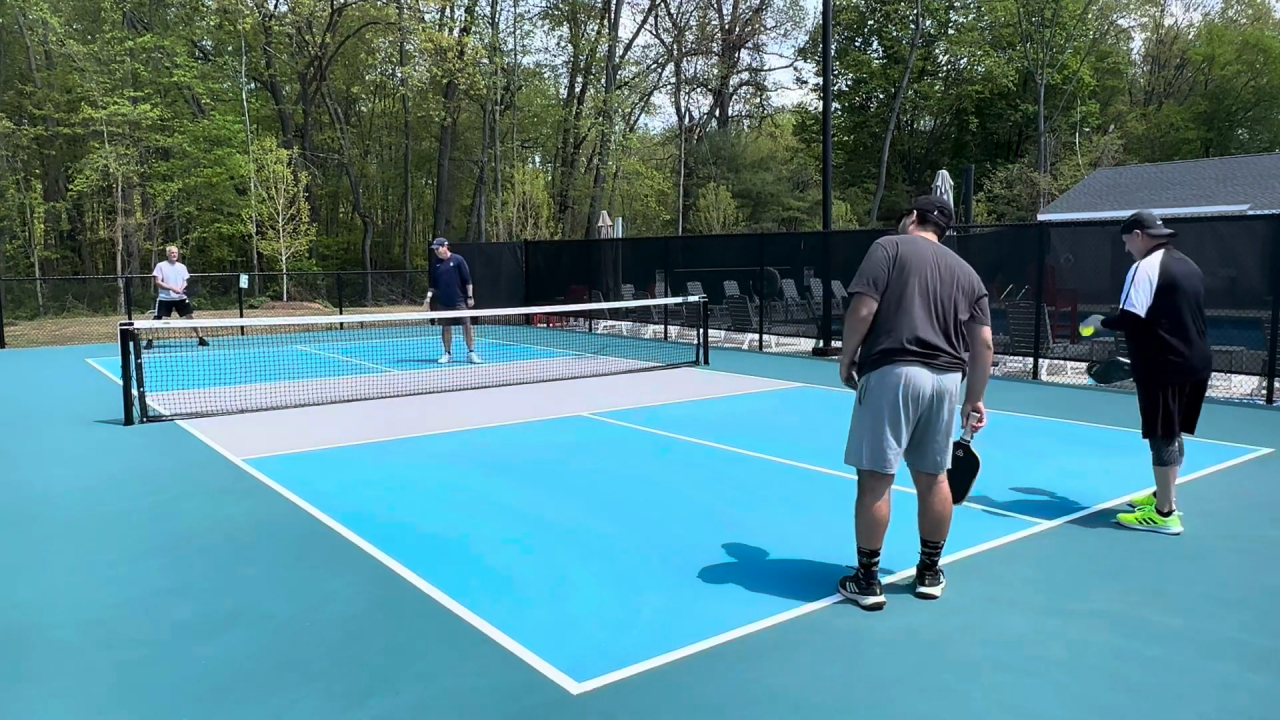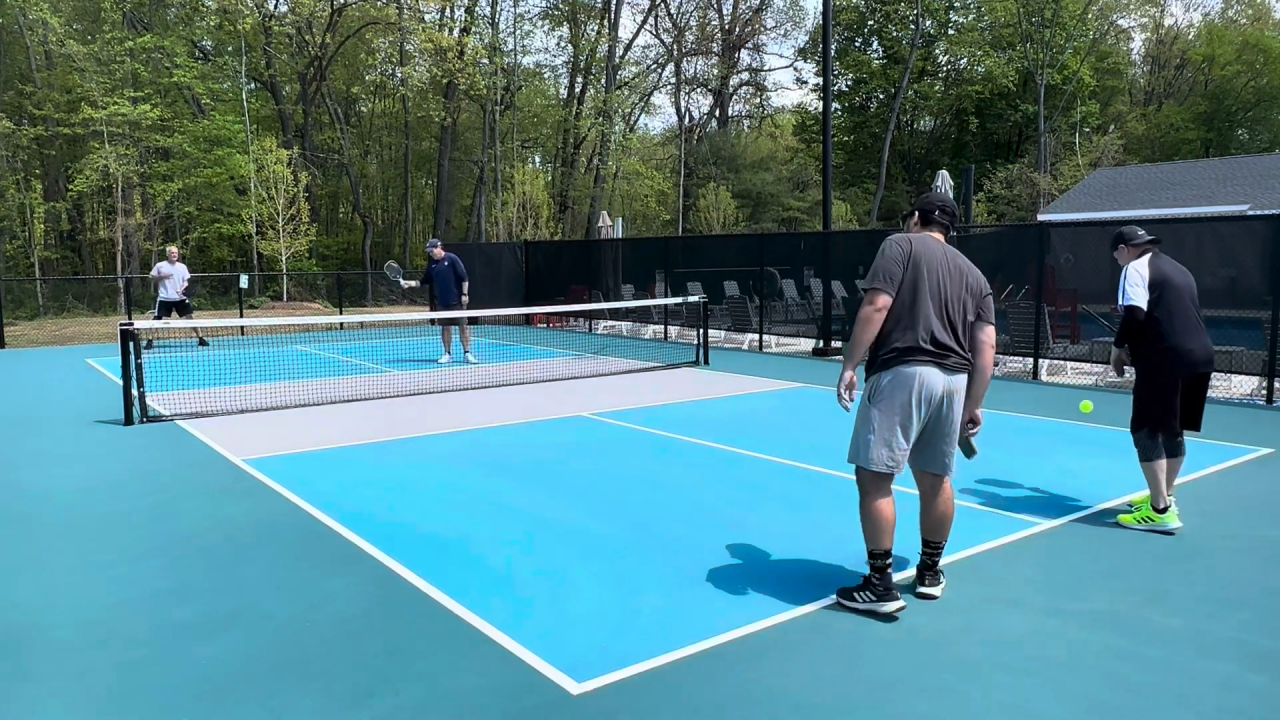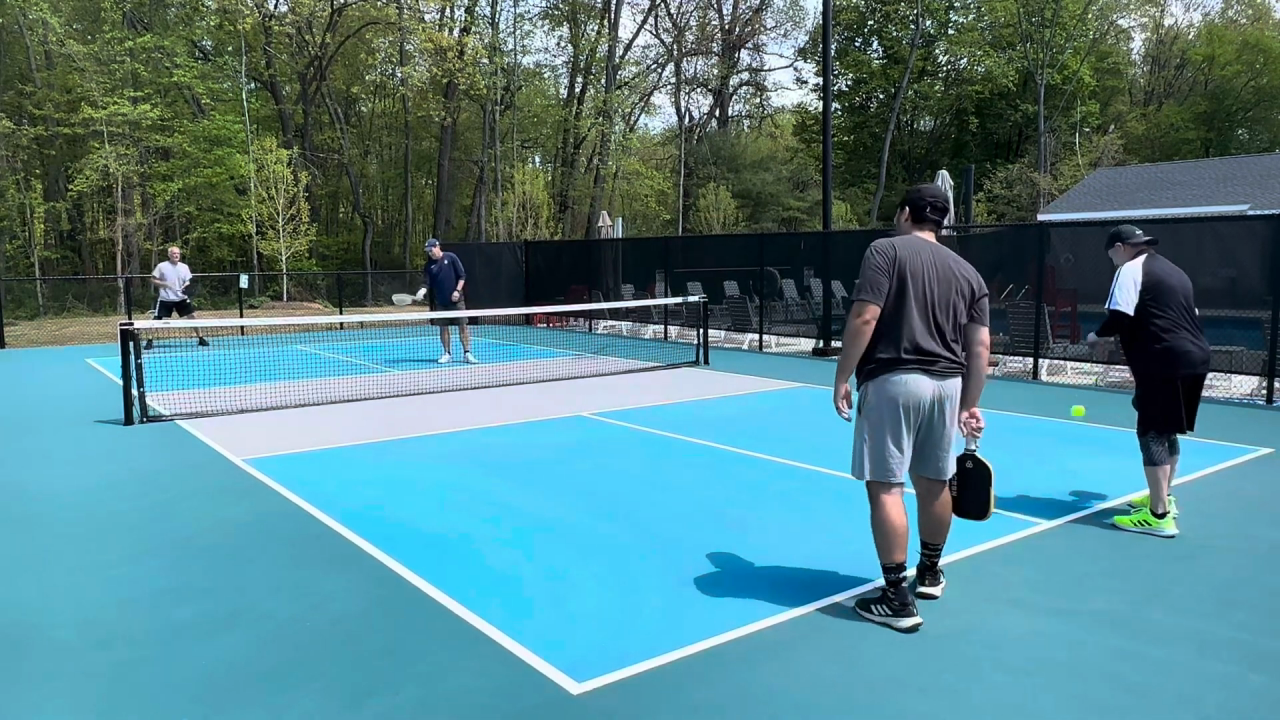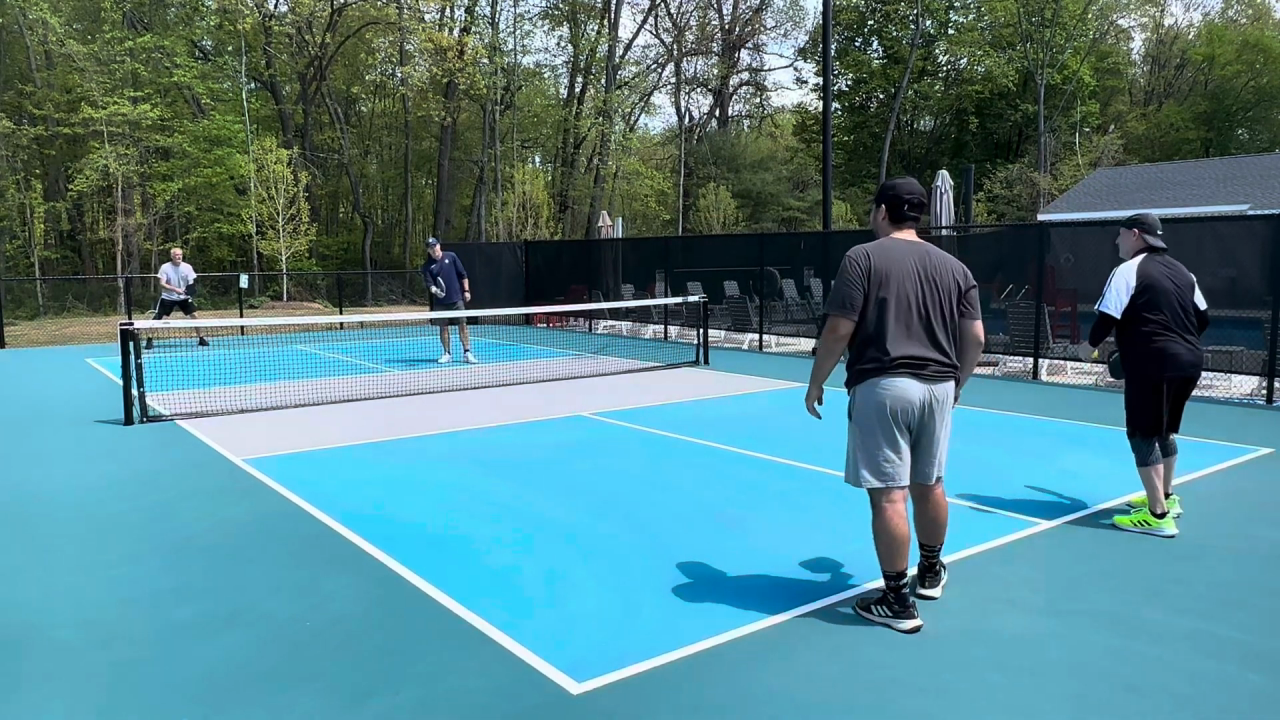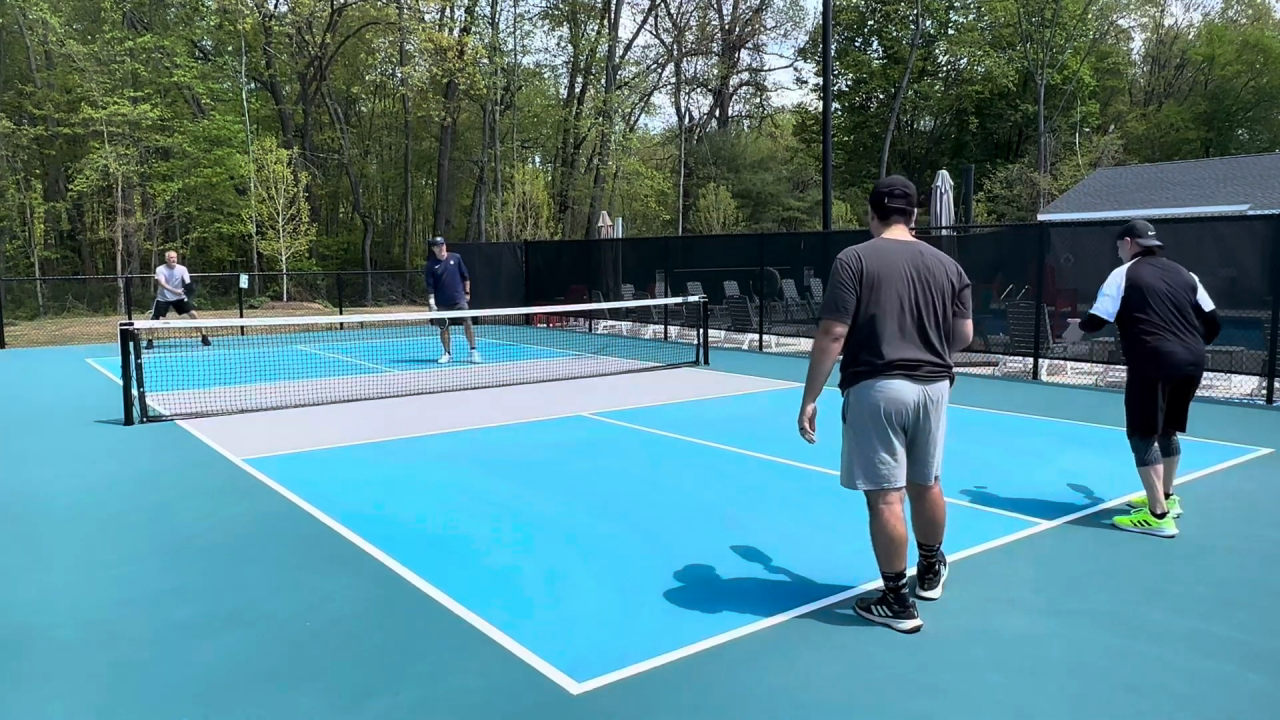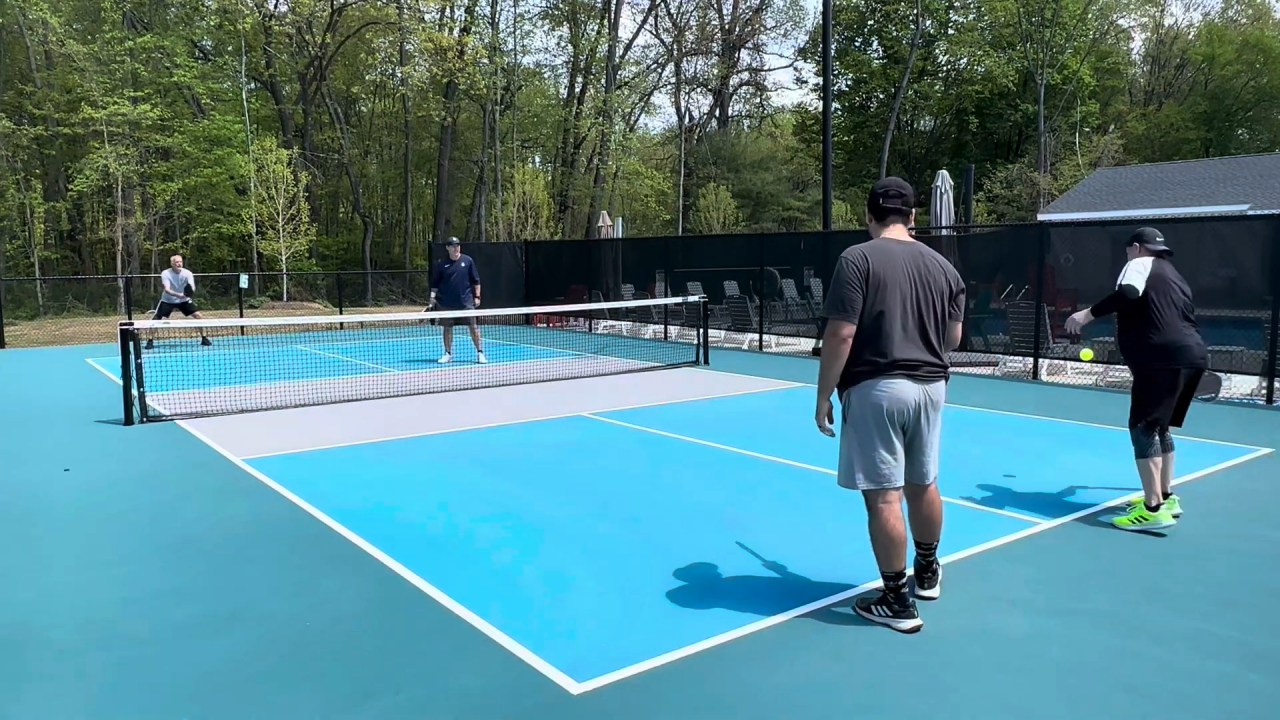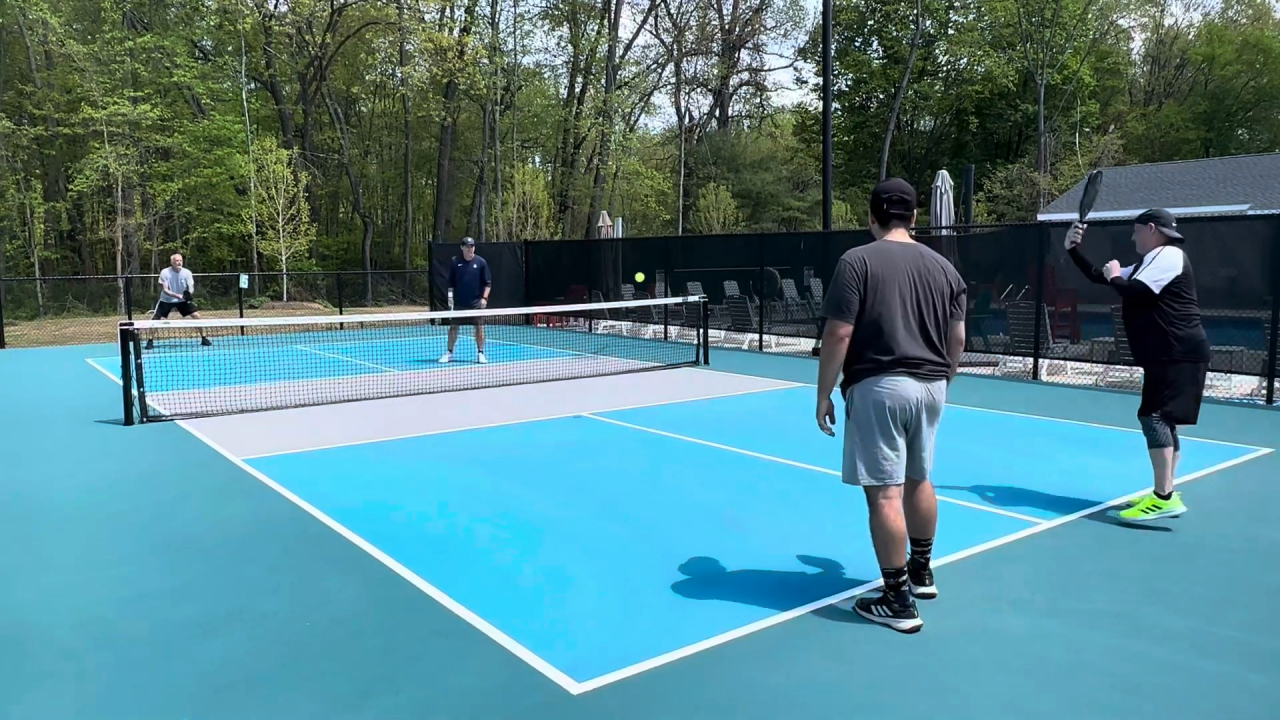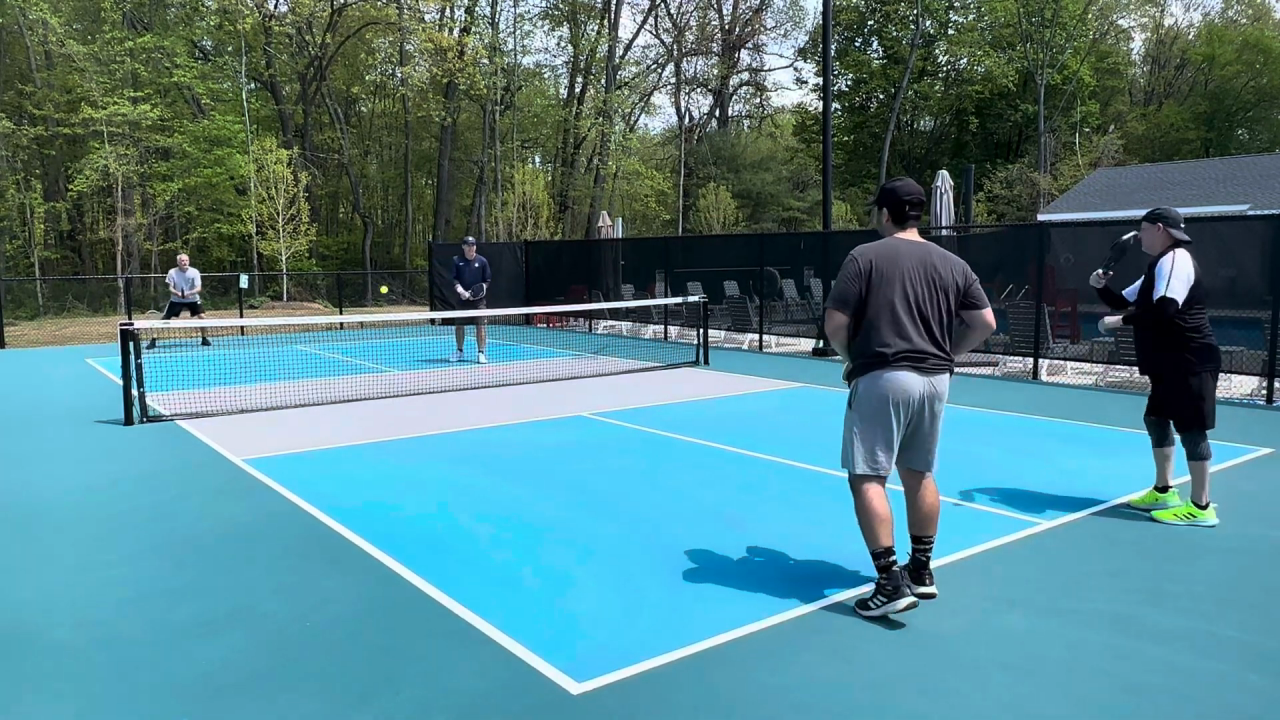
dt=0.3s
person 1, frame 1
left shoulder: (889, 247)
right shoulder: (966, 272)
left elbow: (862, 310)
right elbow: (982, 344)
left wrist: (846, 359)
right wrist: (974, 399)
left hip: (892, 374)
right hip: (944, 379)
left knee: (875, 478)
right knee: (933, 478)
left ankle: (867, 580)
right ankle: (929, 572)
person 1, frame 2
left shoulder: (900, 245)
right shoulder: (973, 273)
left elbow: (876, 306)
right elbow: (986, 346)
left wrist: (848, 366)
right wrist: (973, 404)
left hip: (902, 375)
right hip: (952, 380)
left knee: (874, 478)
right knee: (936, 479)
left ankle: (881, 584)
right ankle: (929, 572)
person 1, frame 3
left shoulder: (886, 251)
right shoulder: (967, 271)
left elbow: (864, 319)
right elbow: (980, 346)
left wrist: (842, 378)
right wrist: (969, 404)
left hip: (892, 382)
right hip: (945, 384)
left knee: (885, 488)
right knee: (935, 483)
left ankle: (897, 598)
right ankle: (930, 573)
person 1, frame 4
left shoulder: (862, 258)
right shoulder: (953, 267)
left elbow: (838, 331)
right elbow: (975, 337)
left wrist: (815, 384)
right wrist: (955, 379)
left hip: (882, 388)
right hip: (937, 387)
left knee: (889, 495)
right knee: (929, 485)
left ankle: (898, 602)
right ankle: (931, 573)
person 1, frame 5
left shoulder: (854, 260)
right shoulder: (947, 265)
left elbow: (832, 335)
right elbow: (964, 335)
left wrist: (809, 399)
left hip: (876, 390)
right hip: (932, 387)
left knee: (885, 496)
right knee: (926, 485)
left ankle: (898, 602)
right ankle: (929, 572)
person 1, frame 6
left shoulder: (857, 259)
right shoulder: (942, 266)
left elbow: (840, 335)
right elbow: (952, 338)
left wrist: (823, 396)
left hip: (876, 389)
right hip: (930, 388)
left knee: (883, 496)
right knee: (922, 484)
left ankle: (898, 601)
right ankle: (927, 573)
person 1, frame 7
left shoulder: (857, 261)
right shoulder: (943, 267)
left elbow: (838, 335)
right elbow: (956, 339)
left wrist: (823, 395)
left hip: (878, 387)
right hip: (930, 386)
left knee: (884, 492)
right knee: (918, 481)
left ankle: (898, 601)
right ankle: (922, 571)
person 1, frame 8
left shoulder: (865, 256)
right shoulder: (953, 264)
left elbow: (834, 323)
right elbow: (985, 323)
left wrist: (848, 354)
left hip: (882, 380)
right hip: (934, 380)
left knee: (867, 481)
right knee: (919, 475)
left ankle: (892, 580)
right ankle: (921, 570)
person 2, frame 1
left shoulder: (1146, 267)
right shoulder: (1187, 265)
left elbow: (1130, 318)
left wrist: (1101, 322)
left hip: (1165, 366)
right hip: (1193, 362)
left knee: (1161, 436)
right knee: (1172, 434)
left ankle: (1164, 513)
right ankle: (1163, 495)
person 2, frame 2
left shoulder: (1136, 268)
right shoulder: (1178, 270)
left elbow: (1134, 315)
left wrist: (1118, 348)
right wrist: (1132, 348)
left hip: (1166, 362)
right hip: (1197, 358)
left knee: (1146, 430)
right knee: (1172, 431)
left ankle: (1161, 510)
right ankle: (1163, 497)
person 2, frame 3
left shoulder: (1131, 270)
right shoulder: (1173, 271)
left elbow: (1120, 318)
left wrist: (1097, 336)
left hip: (1163, 363)
right hip: (1193, 358)
left knee: (1152, 434)
right knee: (1166, 431)
left ankle: (1159, 515)
right ankle: (1163, 498)
person 2, frame 4
left shoulder: (1128, 271)
right shoulder: (1181, 271)
left elbow: (1108, 319)
right elbow: (1203, 318)
left wrist: (1090, 345)
left hip: (1153, 366)
right hip: (1189, 363)
left knee: (1143, 435)
right knee: (1163, 431)
left ankle: (1159, 515)
right ankle: (1166, 498)
person 2, frame 5
left shoulder: (1123, 275)
right shoulder: (1184, 274)
left elbow: (1098, 319)
right elbow: (1212, 322)
left wrist: (1078, 328)
right wrist: (1189, 345)
left hip: (1153, 365)
right hip: (1190, 363)
left knee: (1142, 434)
right knee: (1165, 430)
left ankle: (1158, 515)
right ankle: (1166, 498)
person 2, frame 6
left shoulder: (1140, 265)
right shoulder: (1173, 281)
left elbow: (1127, 296)
left wrist: (1089, 313)
left hip: (1163, 359)
right hip: (1190, 357)
left knee: (1143, 427)
right knee: (1158, 426)
left ankle: (1154, 509)
right ankle: (1165, 497)
person 2, frame 7
left shoulder: (1168, 255)
right shoulder: (1151, 262)
left elbow: (1134, 292)
right elbow: (1100, 275)
left wrist: (1114, 277)
right wrist: (1074, 249)
left hip: (1178, 353)
right hip: (1173, 355)
left knee: (1153, 416)
right knee: (1164, 419)
left ankle: (1164, 497)
right ankle: (1165, 495)
person 2, frame 8
left shoulder: (1175, 261)
right shoulder: (1162, 264)
left elbow: (1166, 310)
right elbow: (1126, 302)
left wrist: (1121, 320)
right wrist: (1102, 287)
left hip: (1190, 360)
right hip: (1171, 362)
left knee: (1190, 428)
right knee: (1156, 418)
left ankle: (1200, 507)
right ankle: (1164, 491)
